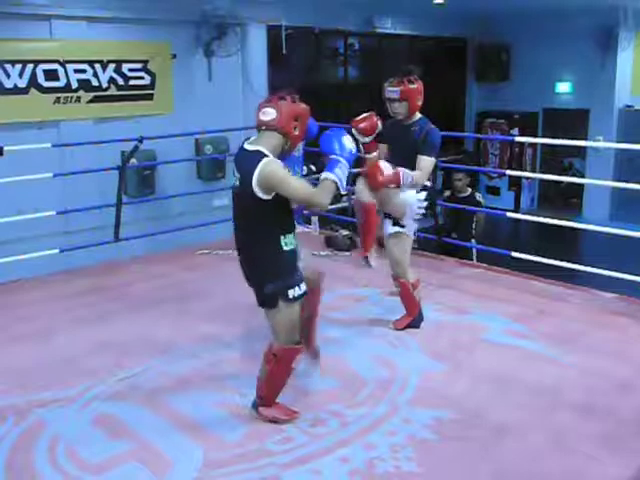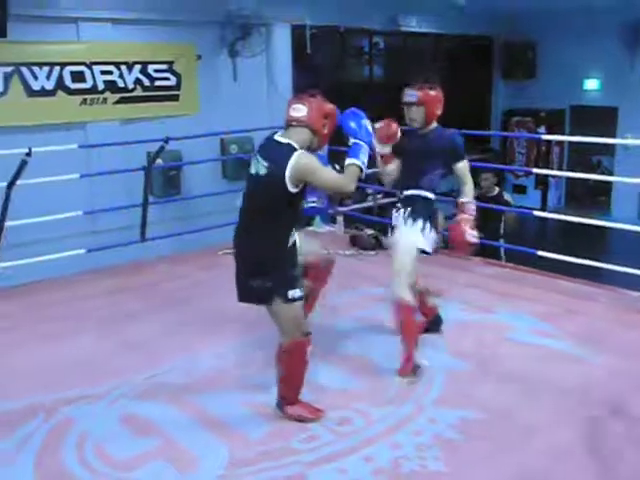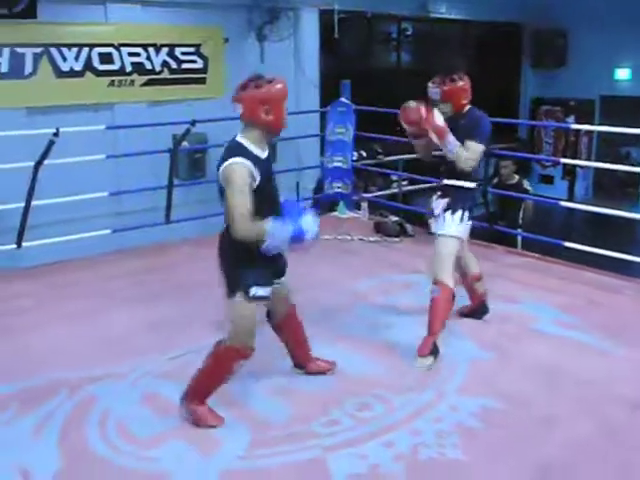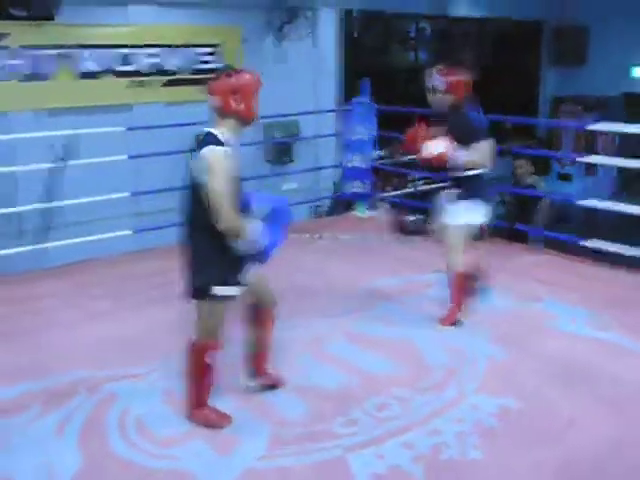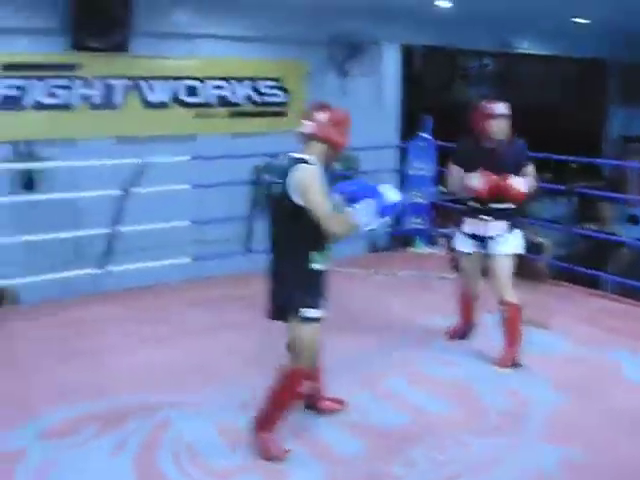
dt=0.5s
person 1, frame 1
left shoulder: (249, 149)
right shoulder: (267, 168)
right elbow: (319, 199)
right wrist: (339, 161)
left hip: (264, 250)
right hip: (270, 260)
left knee: (312, 283)
right knee: (287, 337)
left ankle: (305, 343)
right ankle: (264, 402)
person 1, frame 2
left shoulder: (272, 145)
right shoulder: (299, 160)
right elbow: (345, 185)
right wrist: (360, 145)
left hip: (264, 244)
right hip: (267, 257)
left knee: (321, 261)
right knee: (294, 334)
left ankle: (293, 330)
right ankle: (289, 400)
person 1, frame 3
left shoulder: (259, 148)
right shoulder: (238, 164)
right elbow: (243, 229)
left wrist: (285, 224)
right wrist: (291, 229)
left hip: (263, 253)
right hip: (245, 258)
left knee: (283, 308)
right knee: (241, 339)
left ankle: (304, 360)
right ankle: (195, 398)
person 1, frame 4
left shoulder: (219, 145)
right shoulder: (215, 154)
right elbow: (227, 220)
left wrist: (258, 214)
right wrist: (260, 234)
left hip: (227, 249)
right hip: (213, 255)
left knee: (264, 298)
right knee: (209, 333)
left ankle: (258, 369)
right ankle: (197, 405)
person 1, frame 5
left shoulder: (297, 168)
right shoulder: (306, 173)
right elbow: (335, 228)
left wrist: (340, 198)
right wrist: (371, 207)
left hip: (295, 271)
right hip: (298, 276)
left knee: (304, 341)
right knee: (304, 357)
left ankle: (313, 397)
right ankle: (264, 427)
person 2, frame 1
left shoulder: (429, 132)
right shoulder: (389, 128)
left elbow: (421, 177)
right elbow: (375, 166)
left wrist: (394, 175)
right wrist: (367, 142)
left hip: (413, 198)
right hip: (394, 200)
left knee: (364, 187)
right knee: (398, 264)
left ankle: (366, 251)
right ankle: (413, 313)
person 2, frame 2
left shoulder: (449, 139)
right shoulder: (407, 139)
left elbow: (466, 180)
right elbow: (389, 178)
left wrist: (466, 216)
right wrist: (383, 151)
left hip: (419, 211)
right hip: (404, 208)
left knee: (399, 282)
right knee: (407, 275)
left ankle: (410, 356)
right ankle: (431, 317)
person 2, frame 3
left shoulder: (478, 122)
right shoulder: (449, 120)
left elbow: (467, 162)
right elbow: (424, 153)
left wrist: (441, 134)
right wrist: (415, 129)
left hip: (458, 199)
right hip: (446, 194)
left knee: (442, 270)
right knee: (460, 255)
left ankle: (431, 340)
right ankle: (479, 303)
person 2, frame 4
left shoulder: (470, 117)
right shoulder: (450, 112)
left elbow: (485, 160)
left wrist: (444, 154)
right wrist: (424, 140)
left hip: (469, 189)
right hip: (457, 185)
left knee: (452, 251)
right knee: (444, 232)
left ankle: (456, 310)
right ankle: (474, 276)
person 2, frame 5
left shoulder: (516, 147)
right shoulder: (466, 147)
left elbow: (530, 179)
right elbow: (453, 185)
left wrist: (521, 187)
right wrist: (470, 185)
left hip: (503, 223)
right hip: (473, 219)
left knee: (502, 285)
right knee: (468, 279)
left ankle: (512, 350)
right ankle: (465, 323)
